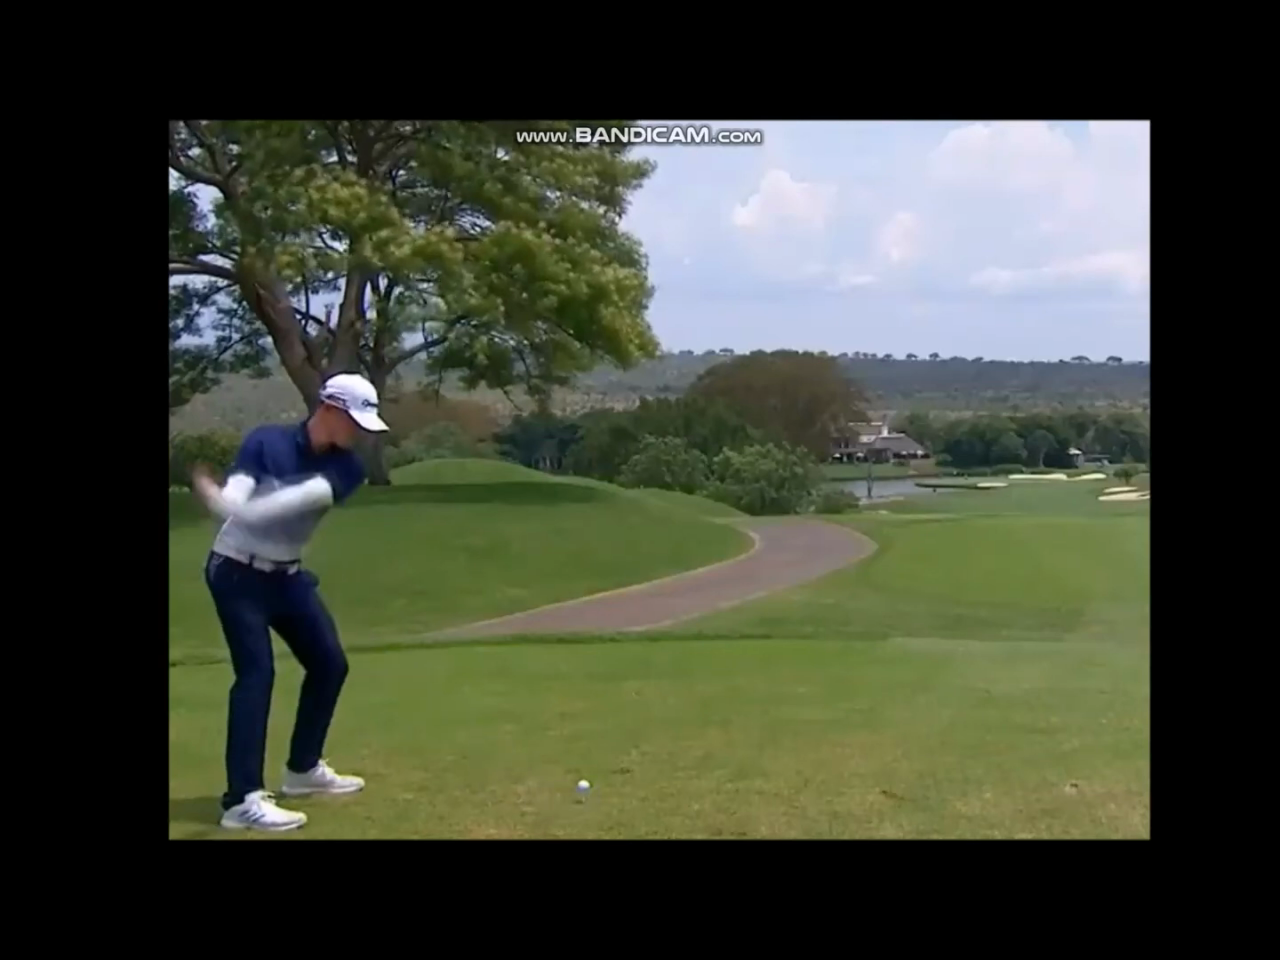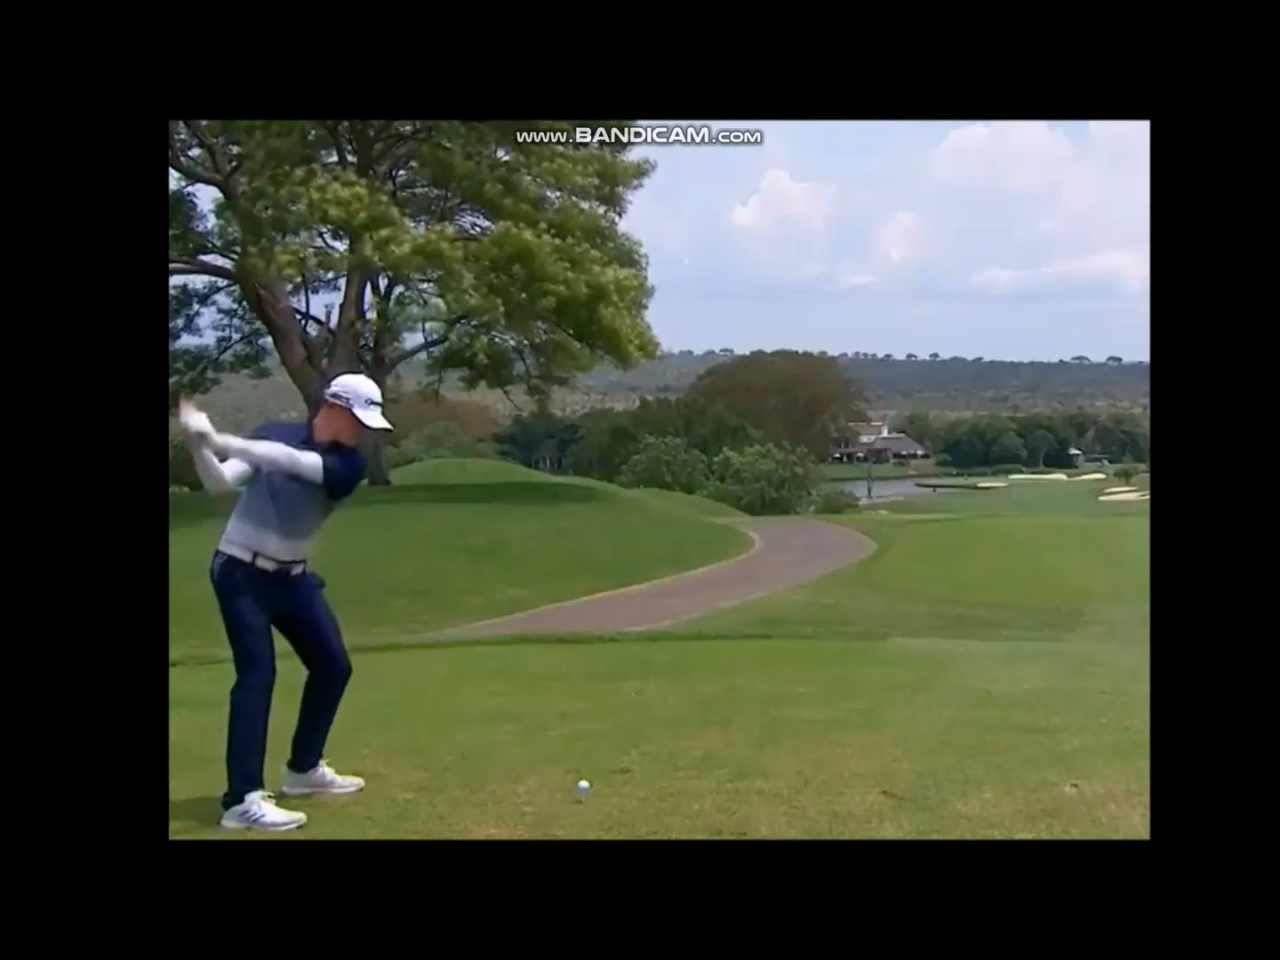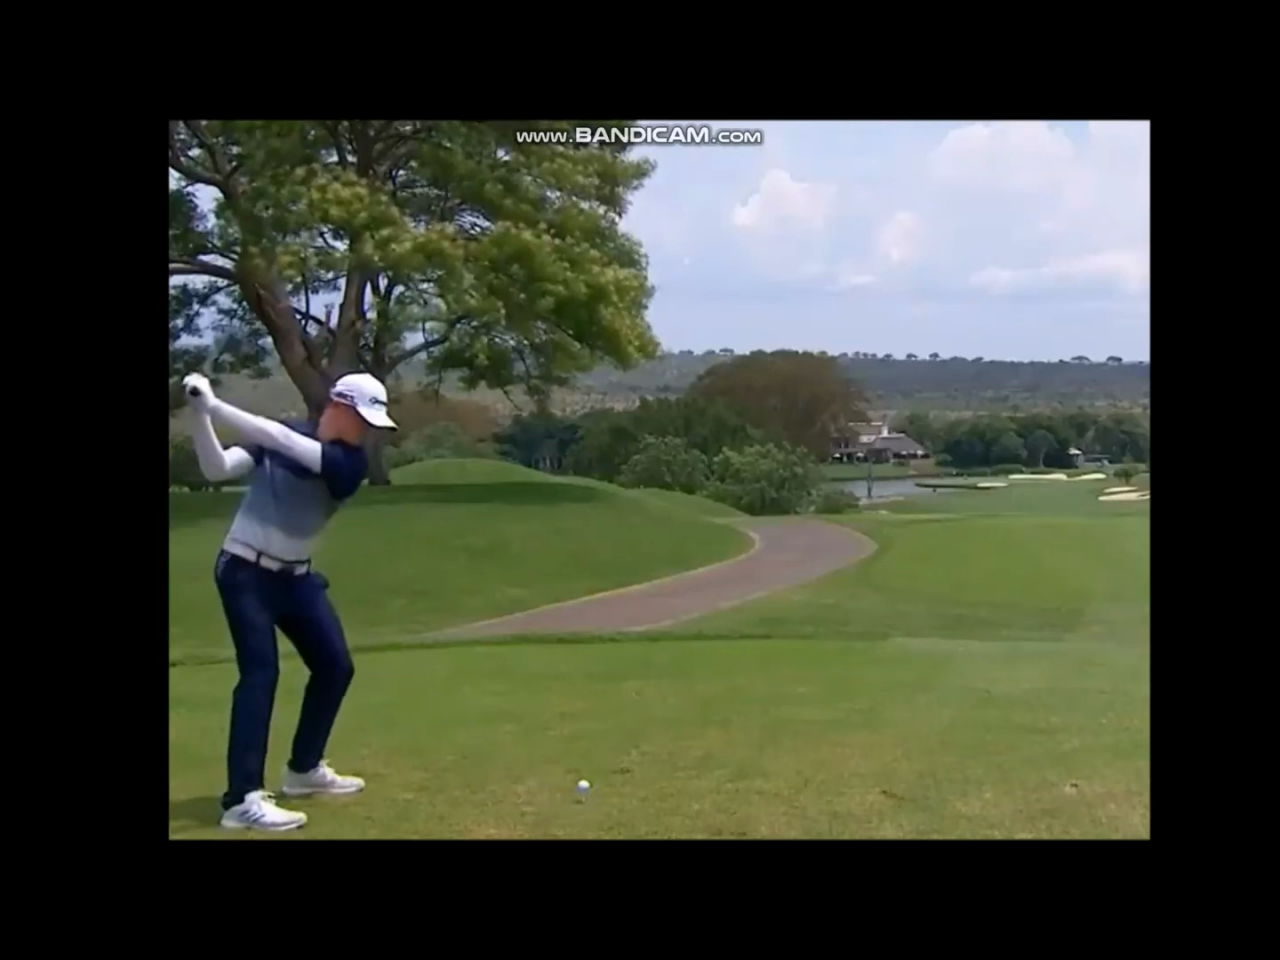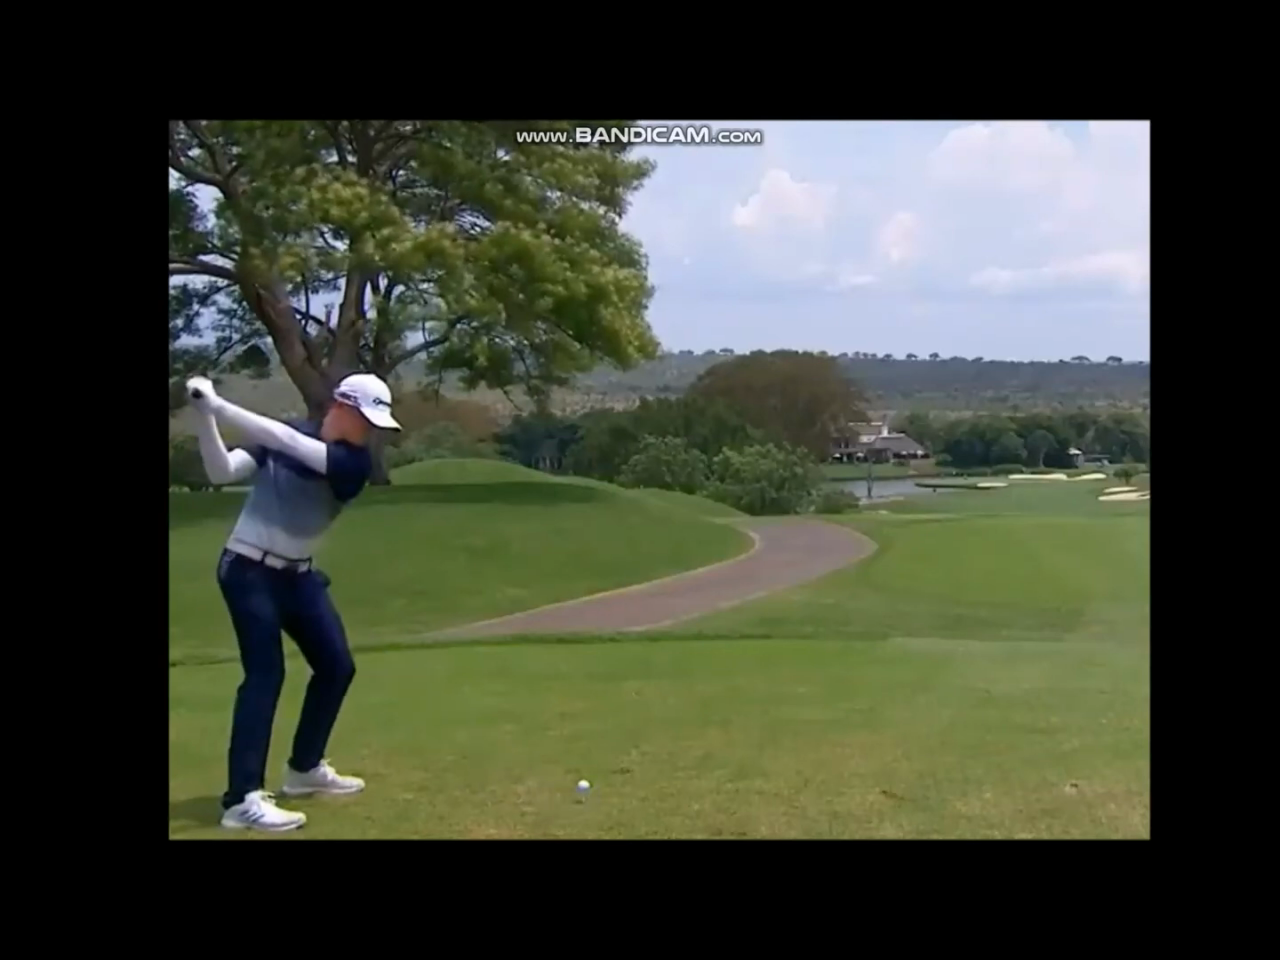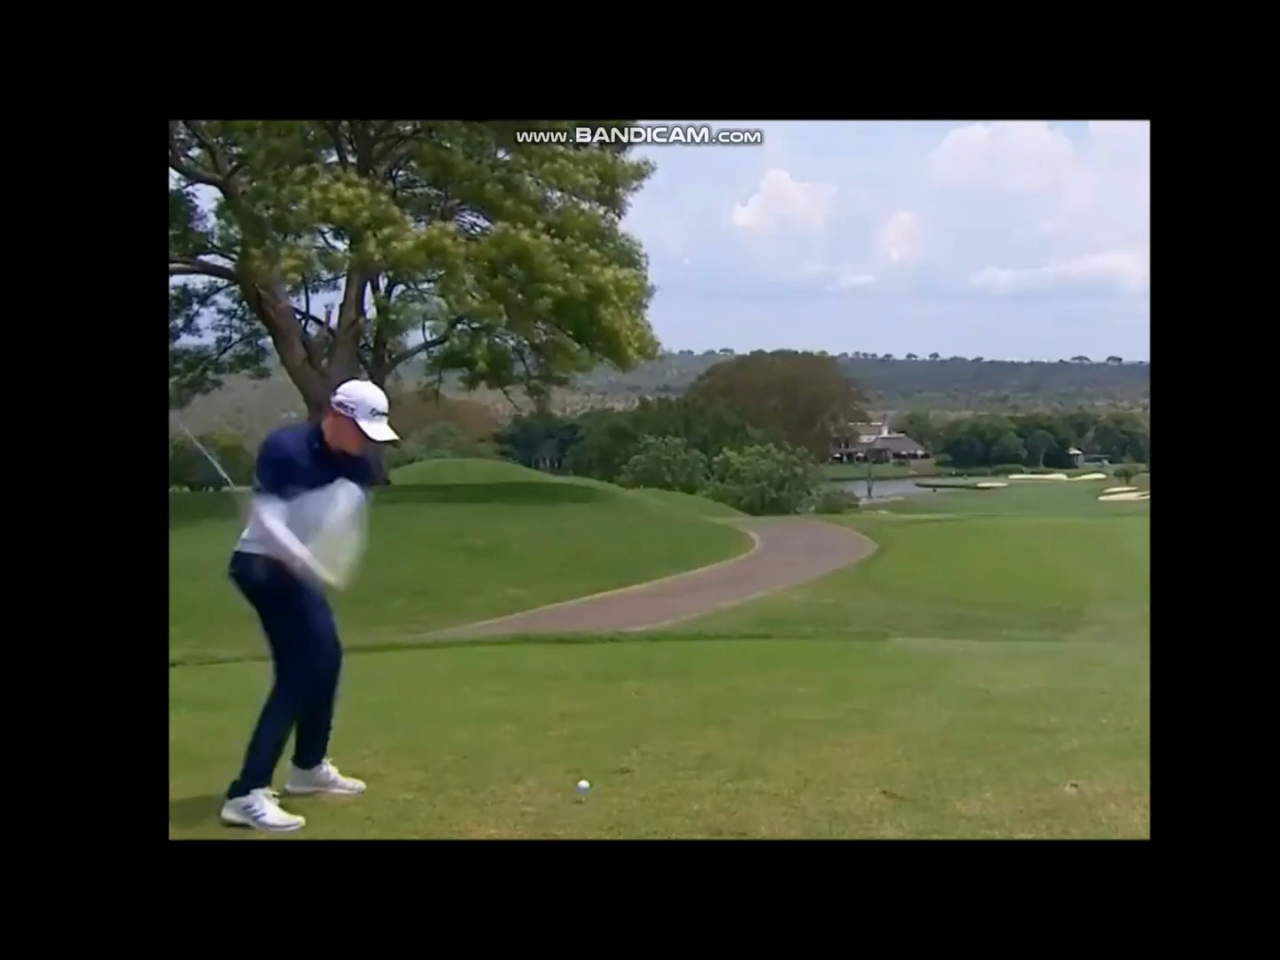
dt=0.1s
person 1, frame 1
left shoulder: (346, 468)
right shoulder: (266, 438)
left elbow: (304, 496)
right elbow: (234, 492)
left wrist: (238, 507)
right wrist: (221, 499)
left hip: (287, 574)
right hip: (236, 572)
left knee: (329, 664)
right knee: (256, 674)
left ankle: (304, 768)
right ankle: (242, 799)
person 1, frame 2
left shoulder: (348, 465)
right shoulder: (272, 433)
left elbow: (287, 460)
right elbow: (222, 478)
left wrist: (216, 438)
right wrist: (201, 444)
left hip: (292, 575)
right hip: (240, 571)
left knee: (333, 666)
right knee: (257, 673)
left ankle: (304, 768)
right ankle: (242, 798)
person 1, frame 3
left shoulder: (351, 462)
right shoulder: (276, 436)
left elbow: (283, 441)
right elbow: (218, 469)
left wrist: (214, 405)
right wrist: (200, 413)
left hip: (296, 575)
right hip: (245, 570)
left knee: (335, 666)
right knee: (260, 673)
left ankle: (304, 768)
right ankle: (242, 798)
person 1, frame 4
left shoulder: (355, 462)
right shoulder: (283, 435)
left elbow: (288, 443)
right elbow: (223, 471)
left wrist: (219, 405)
right wrist: (205, 414)
left hip: (297, 573)
right hip: (248, 569)
left knee: (337, 666)
right knee: (265, 673)
left ankle: (305, 767)
right ankle: (242, 798)
person 1, frame 5
left shoulder: (356, 463)
right shoulder: (285, 449)
right elbow: (267, 519)
left wrist: (311, 565)
right wrist: (301, 559)
left hip: (294, 569)
right hip: (266, 568)
left knee: (323, 660)
right knee: (301, 668)
left ankle: (308, 766)
right ankle: (247, 795)
